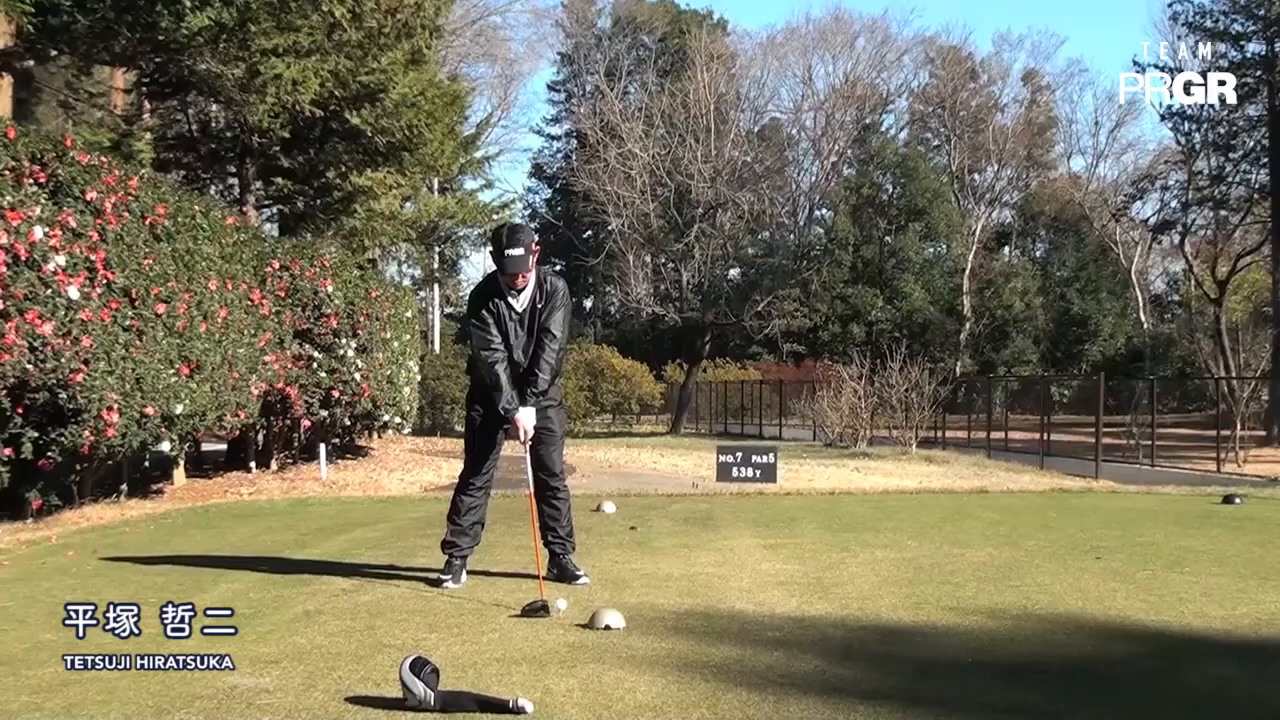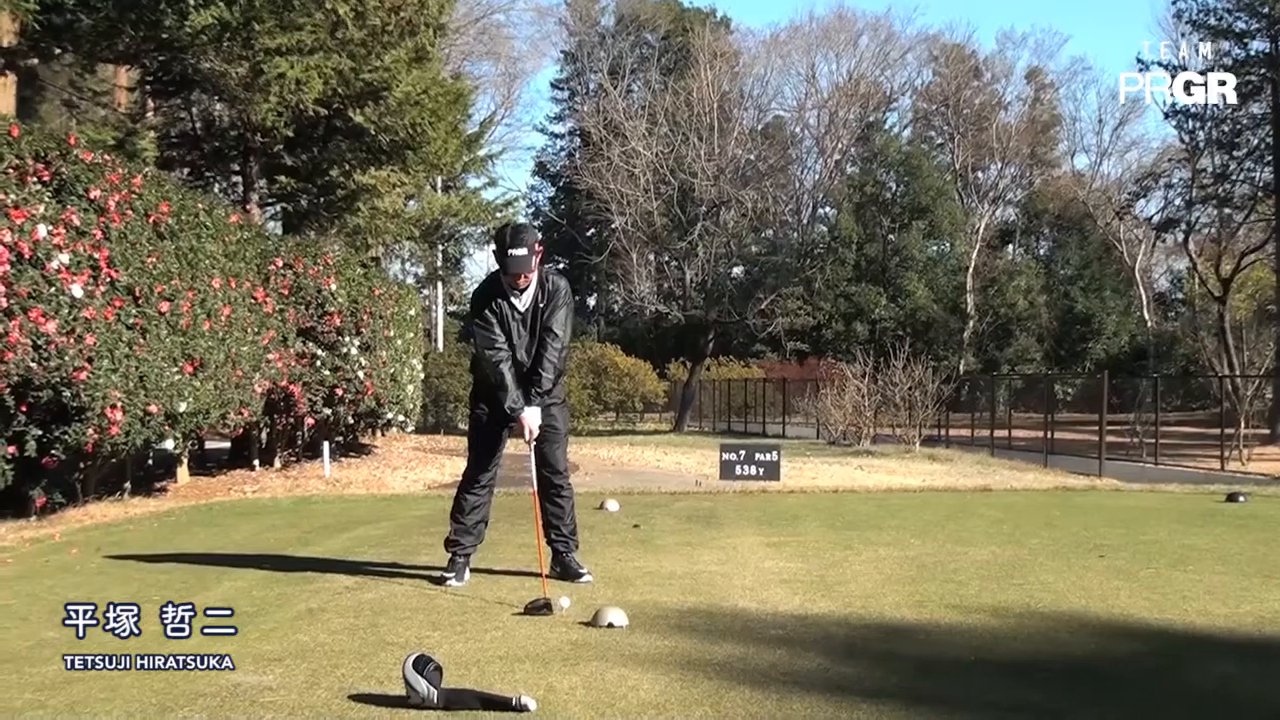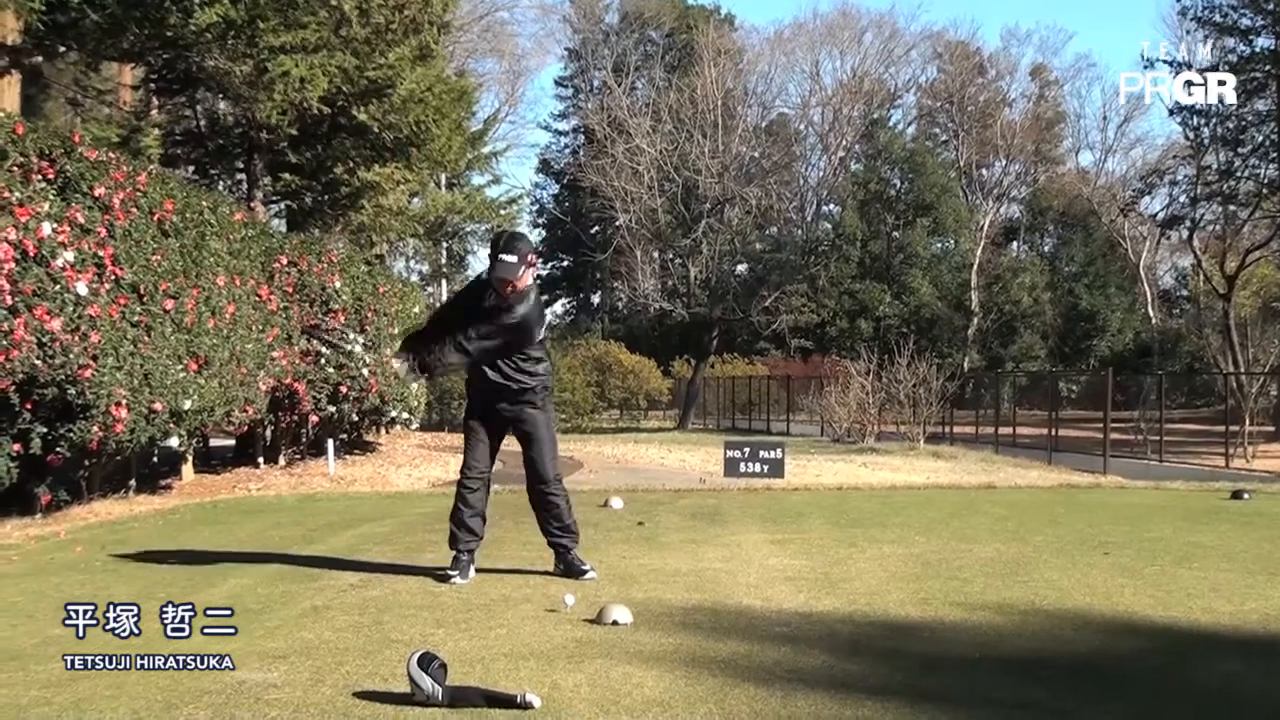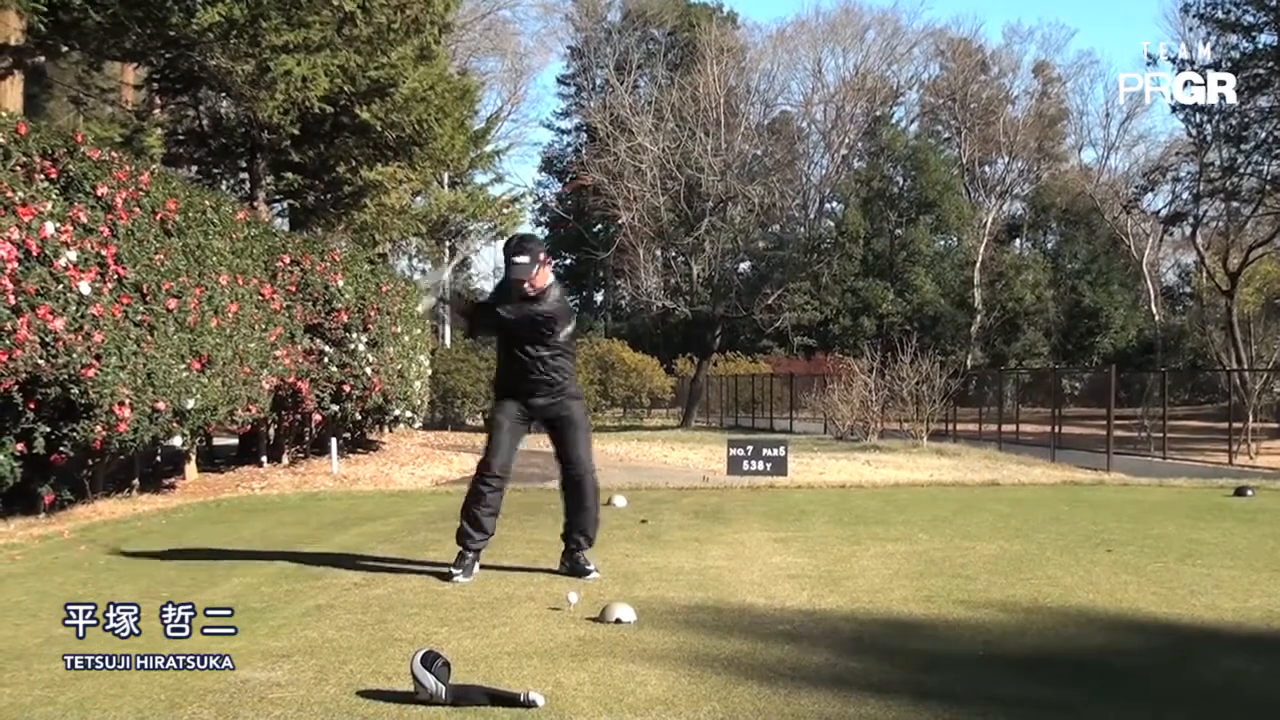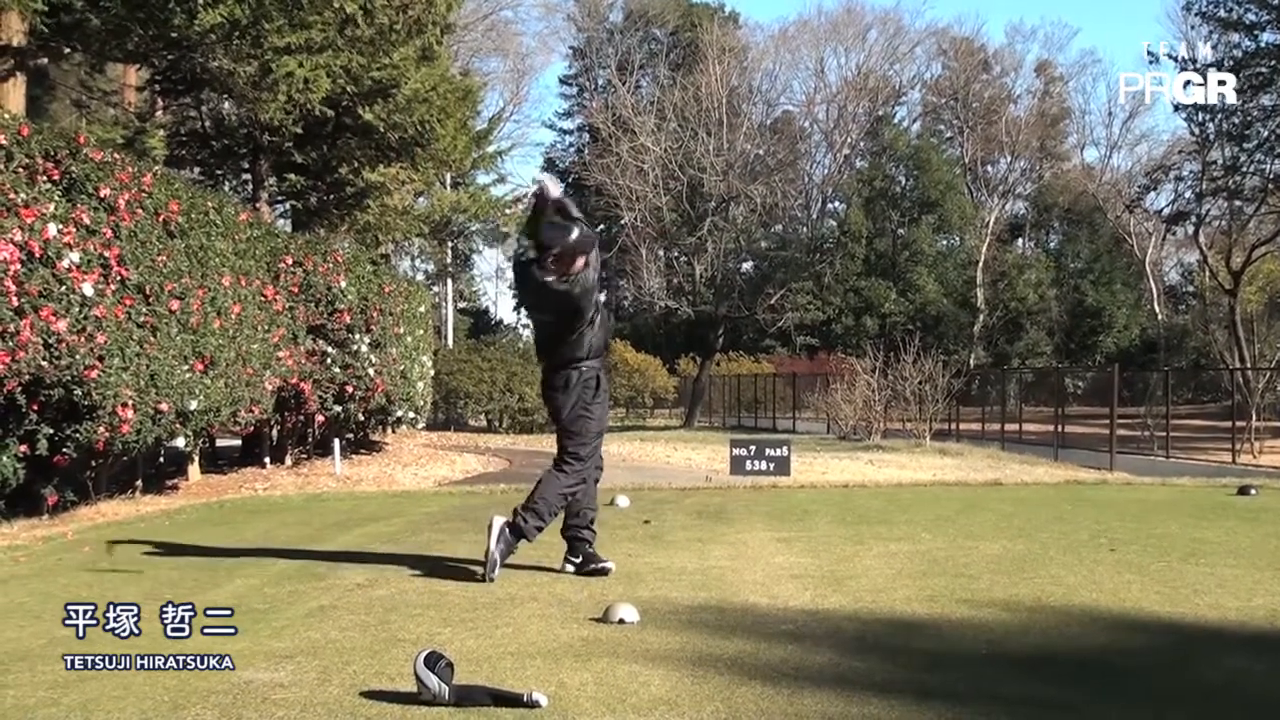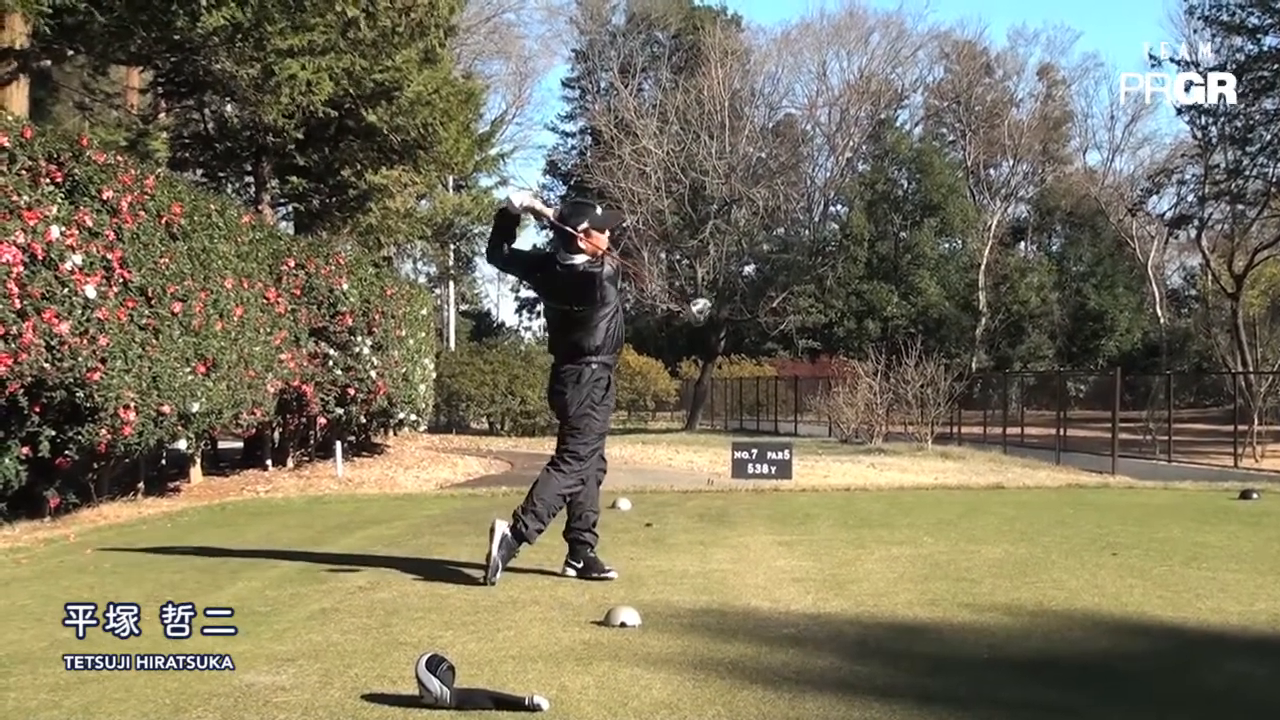
dt=0.5s
person 1, frame 1
left shoulder: (554, 289)
right shoulder: (483, 296)
left elbow: (550, 350)
right elbow: (490, 357)
left wrist: (529, 403)
right wrist: (512, 408)
left hip: (541, 395)
right hip: (492, 396)
left knee: (552, 476)
right knee: (476, 475)
left ankle: (561, 556)
right ankle: (456, 556)
person 1, frame 2
left shoulder: (556, 289)
right shoulder: (486, 296)
left elbow: (553, 349)
right elbow: (494, 357)
left wrist: (534, 402)
right wrist: (517, 408)
left hip: (545, 394)
right hip: (495, 395)
left knee: (555, 474)
right knee: (479, 474)
left ankle: (564, 555)
right ankle: (459, 555)
person 1, frame 3
left shoulder: (523, 310)
right shoulder: (485, 286)
left elbow: (468, 343)
right elbow: (448, 318)
left wrist: (422, 361)
right wrist: (412, 347)
left hip: (528, 398)
right hip: (486, 396)
left knee: (546, 477)
right knee: (474, 474)
left ankle: (566, 553)
right ankle: (464, 554)
person 1, frame 4
left shoulder: (550, 306)
right shoulder: (515, 287)
left elbow: (487, 318)
left wrist: (464, 311)
left hip: (559, 394)
right hip: (515, 394)
left knee: (580, 473)
right knee: (492, 470)
left ankle: (575, 552)
right ankle: (470, 550)
person 1, frame 5
left shoulder: (528, 270)
right shoulder: (576, 294)
right elbow: (592, 259)
left wrist: (547, 201)
right wrist: (560, 202)
left hip: (567, 377)
right hip: (580, 381)
left knee: (586, 464)
right knee: (573, 463)
left ankle: (579, 549)
right ankle: (513, 531)
person 1, frame 6
left shoulder: (546, 266)
right shoulder: (603, 276)
left elbow: (498, 254)
right elbow: (602, 255)
left wrist: (511, 211)
right wrist: (549, 212)
left hip: (571, 374)
right hip: (590, 378)
left knee: (589, 465)
right knee: (572, 463)
left ankle: (580, 554)
right ankle: (514, 534)
